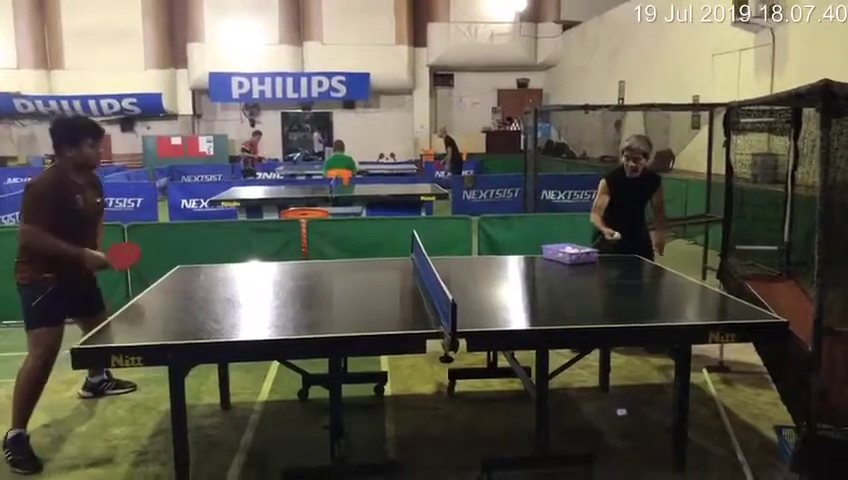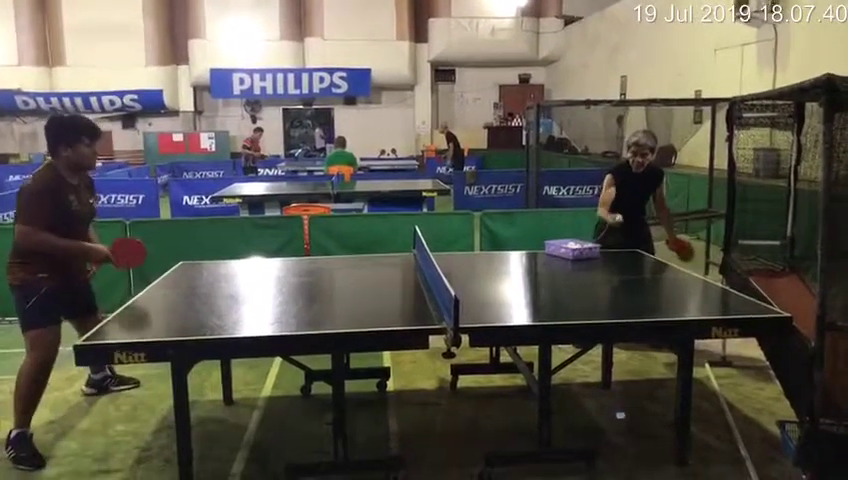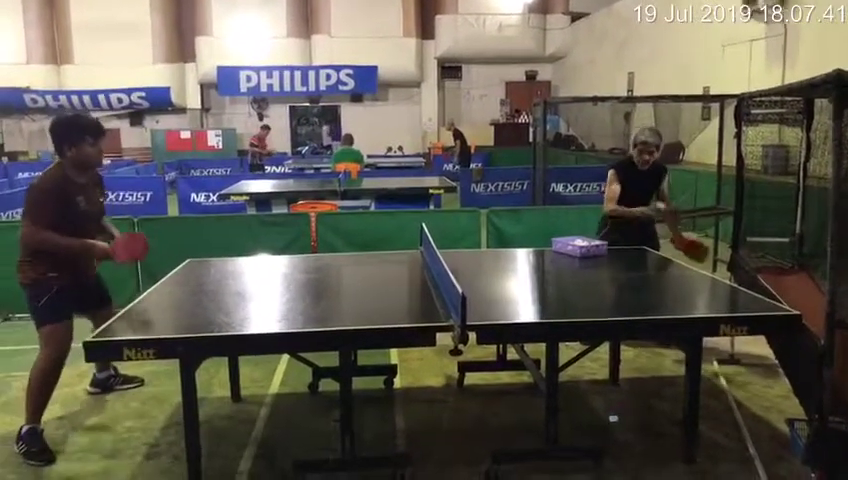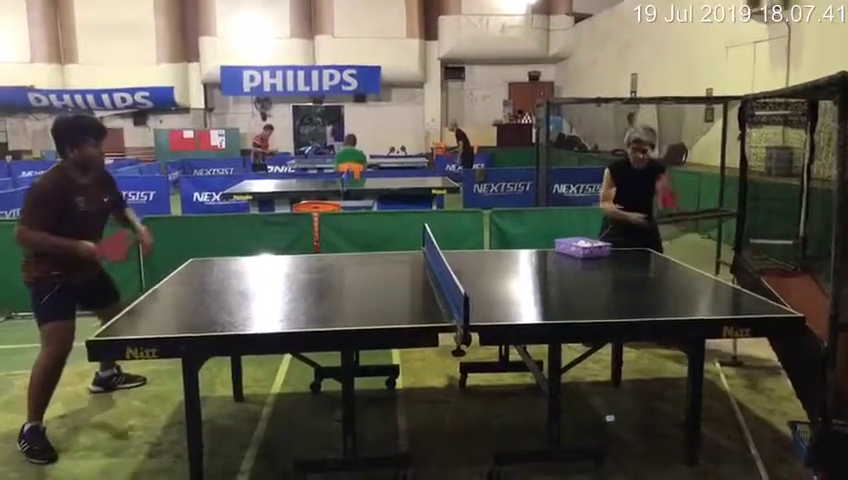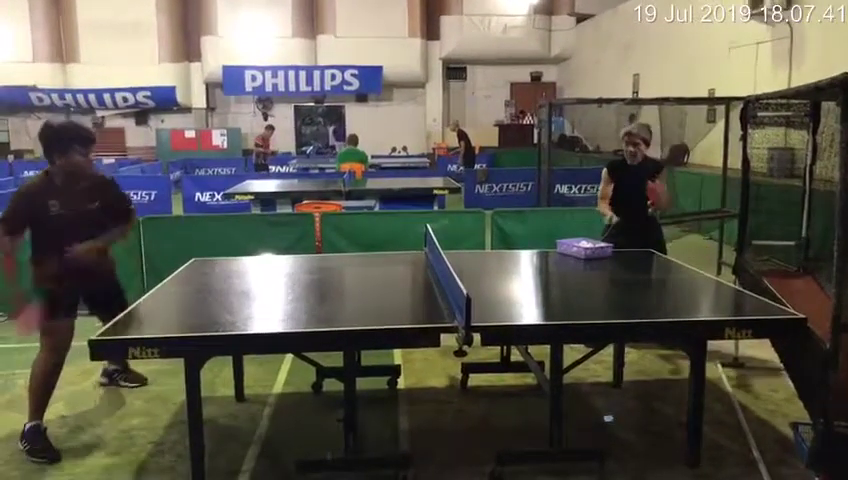
dt=0.2s
person 1, frame 1
left shoulder: (92, 182)
right shoulder: (46, 185)
right elbow: (30, 235)
left wrist: (95, 252)
right wrist: (83, 255)
left hip: (76, 272)
right hip: (42, 277)
left knee: (99, 327)
right knee: (44, 351)
left ankle: (96, 380)
right ankle: (15, 436)
person 1, frame 2
left shoulder: (84, 181)
right shoulder: (41, 186)
right elbow: (26, 236)
left wrist: (93, 249)
right wrist: (84, 249)
left hip: (70, 273)
right hip: (35, 278)
left knee: (94, 327)
right knee: (42, 353)
left ankle: (99, 376)
right ankle: (18, 436)
person 1, frame 3
left shoulder: (94, 180)
right shoulder: (48, 186)
right elbow: (30, 236)
left wrist: (113, 235)
right wrist: (85, 246)
left hip: (81, 271)
right hip: (45, 275)
left knee: (108, 319)
right knee: (55, 348)
left ankle: (104, 375)
right ankle: (29, 431)
person 1, frame 4
left shoulder: (103, 179)
right shoulder: (48, 188)
left elbow: (120, 207)
right elbow: (24, 235)
left wrist: (138, 227)
right wrist: (73, 247)
left hip: (88, 268)
right hip: (50, 273)
left knee: (115, 316)
right knee: (57, 346)
left ankle: (106, 374)
right ankle: (31, 430)
person 1, frame 5
left shoulder: (105, 185)
right shoulder: (32, 193)
left elbow: (126, 223)
left wrist: (96, 245)
left hip: (96, 271)
right hip: (54, 278)
right knee: (54, 347)
left ankle: (114, 369)
right ankle: (33, 427)
person 2, frame 1
left shoulder: (654, 181)
right shoulder: (609, 180)
left elbow: (658, 212)
right elbow: (595, 214)
left wrist: (660, 234)
right wrist: (605, 230)
left hip: (638, 238)
right hip: (610, 238)
person 2, frame 2
left shoulder: (656, 175)
right shoulder: (615, 174)
left elbow: (661, 208)
right elbow: (601, 210)
left wrist: (672, 237)
right wrist: (610, 219)
left hip: (639, 232)
right hip: (611, 233)
person 2, frame 3
left shoulder: (660, 171)
right shoulder: (618, 170)
left elbow: (665, 205)
right elbow: (608, 207)
left wrist: (677, 234)
right wrist: (638, 212)
left hip: (643, 228)
right hip: (616, 229)
person 2, frame 4
left shoulder: (657, 170)
right shoulder: (614, 170)
right elbow: (604, 205)
right wrist: (627, 216)
left hip: (646, 230)
right hip: (617, 231)
person 2, frame 5
left shoulder: (656, 168)
right shoulder: (612, 169)
left elbow: (664, 202)
right elbow: (602, 201)
left wrist: (656, 205)
right wrist: (609, 214)
left hip: (649, 231)
right hip: (619, 232)
